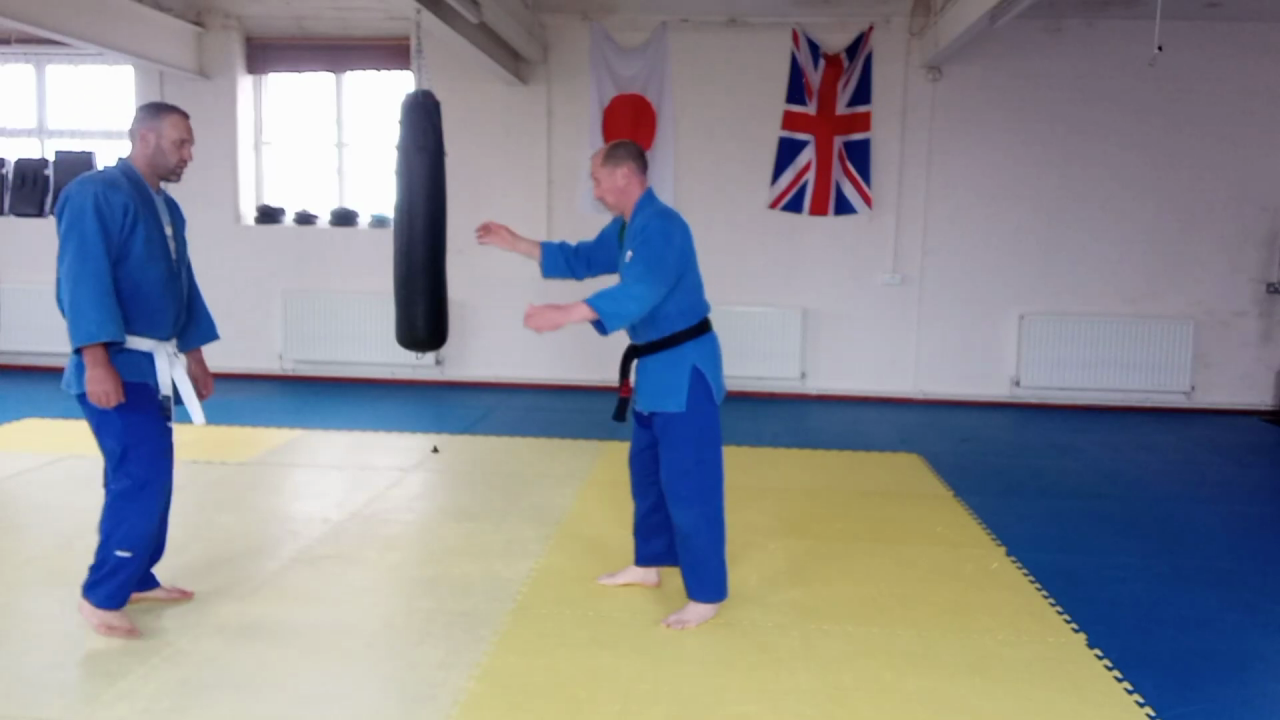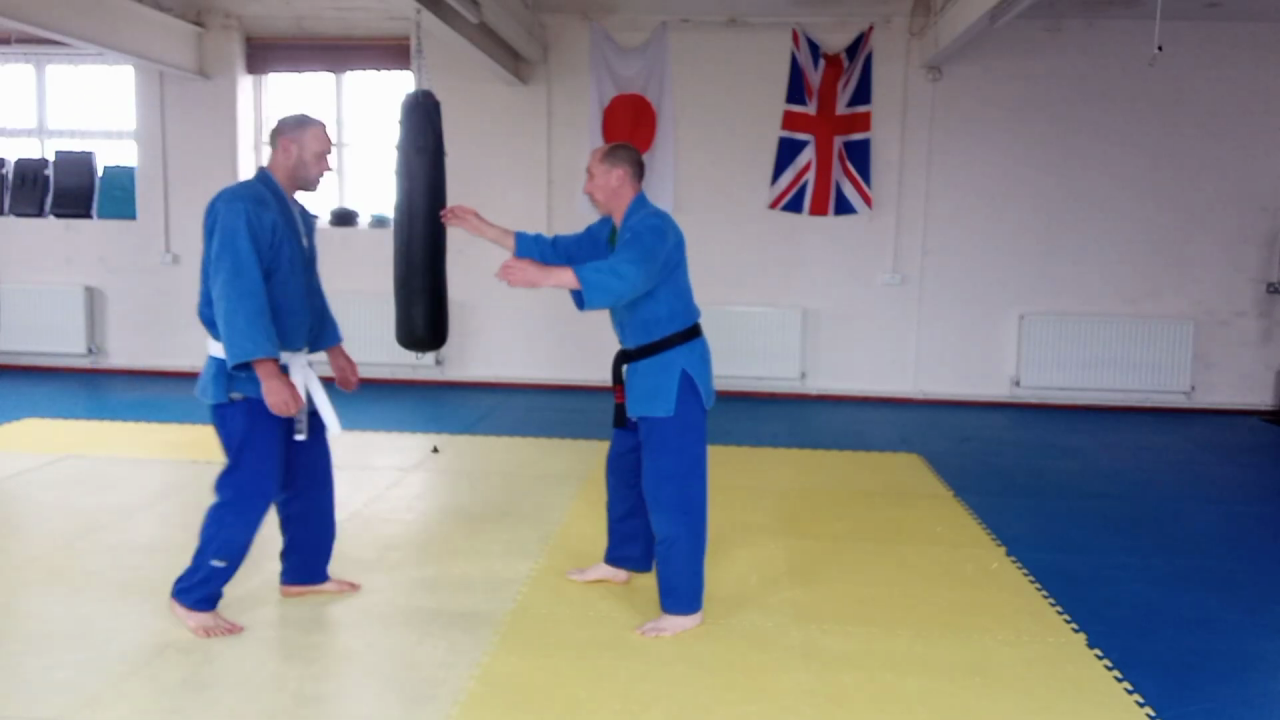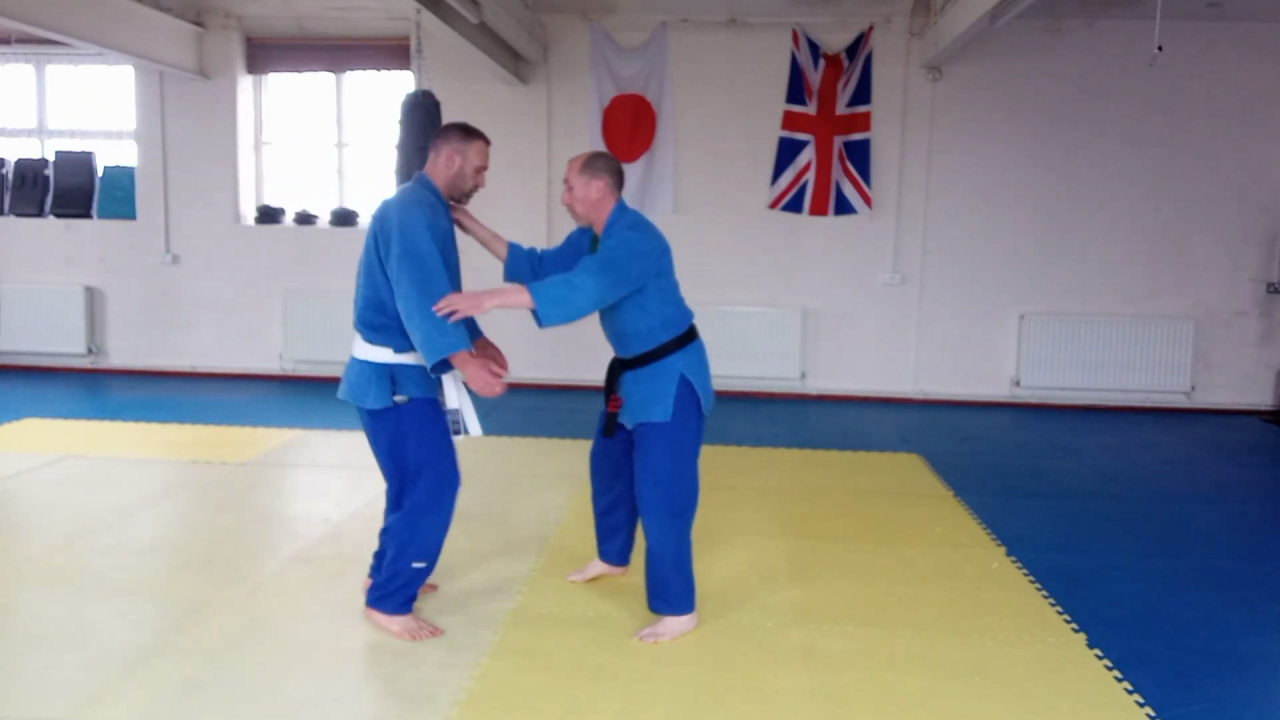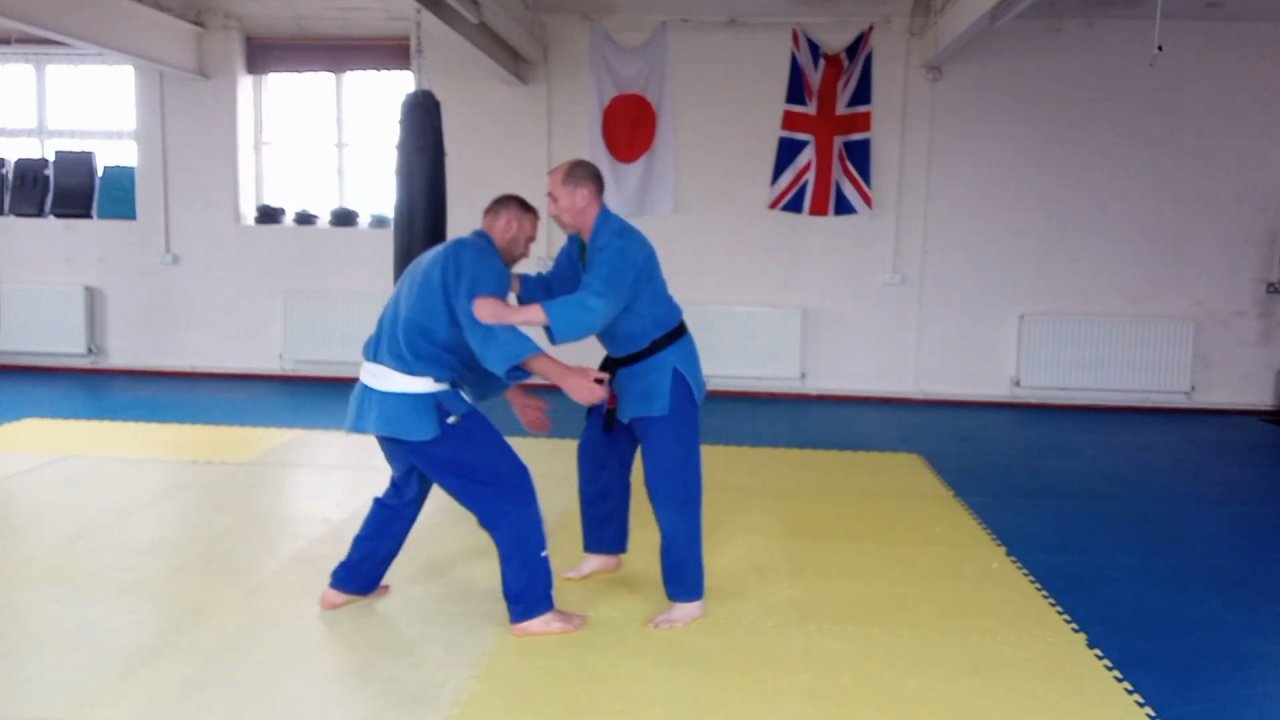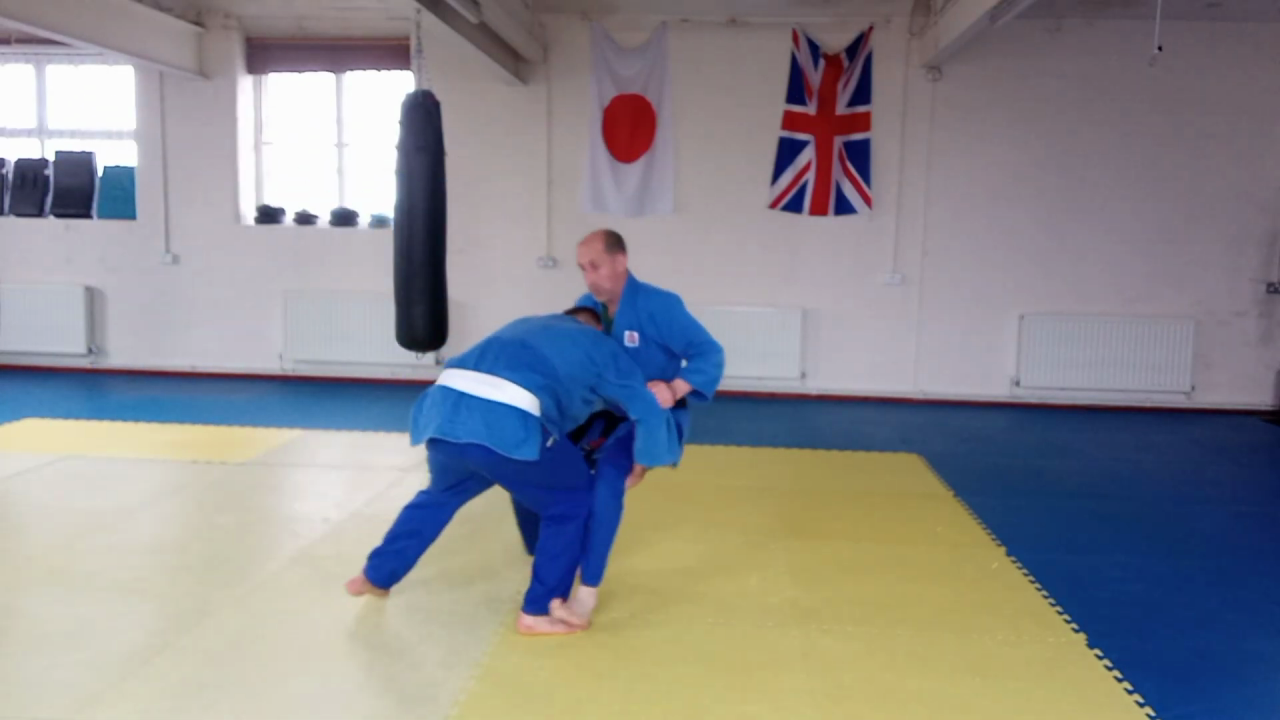
dt=1s
person 1, frame 1
left shoulder: (166, 207)
right shoulder: (96, 194)
left elbow: (182, 285)
right elbow: (84, 281)
left wrist: (194, 357)
right wrist: (97, 361)
left hip: (153, 362)
right hip: (112, 364)
left knee: (140, 475)
right knee: (144, 475)
left ankle: (134, 578)
right ankle: (103, 594)
person 1, frame 2
left shoulder: (297, 215)
right shoulder: (240, 207)
right elbow: (238, 298)
left wrist: (333, 350)
right wrist: (268, 373)
left hip: (287, 368)
right hip: (247, 375)
left knee: (310, 472)
right knee: (250, 486)
left ankle: (306, 573)
right ankle: (194, 598)
person 1, frame 3
left shoulder: (428, 210)
right shoulder: (413, 211)
left elbow: (440, 296)
right elbow: (421, 299)
left wrist: (479, 342)
right wrist: (466, 362)
left hip: (399, 369)
right hip: (394, 373)
left knee: (413, 476)
right knee: (434, 482)
left ankle: (388, 579)
right ankle: (387, 600)
person 1, frame 4
left shoulder: (446, 257)
right shoulder: (477, 259)
right elbow: (486, 331)
left wrist: (514, 394)
right wrist: (560, 374)
left hip: (379, 394)
right hip: (419, 402)
left knee: (408, 485)
right knee: (509, 488)
left ankle: (349, 584)
right ankle: (532, 611)
person 1, frame 5
left shoulder: (527, 327)
right shoulder: (602, 346)
right elbow: (652, 414)
right wrist: (639, 467)
left hip: (442, 407)
right hip: (504, 422)
left knee: (443, 493)
right knee: (573, 500)
left ankle: (376, 575)
right ankle: (541, 611)
person 2, frame 1
left shoulder: (661, 226)
right shoulder: (624, 229)
left elbow: (636, 296)
right elbow: (583, 258)
left wrist: (565, 315)
right wrist: (517, 243)
left hip: (685, 367)
right hip: (656, 365)
left knee: (689, 482)
right knee: (648, 470)
left ankle: (706, 594)
right ankle: (649, 563)
person 2, frame 2
left shoulder: (652, 227)
right shoulder: (610, 229)
left elbow: (623, 278)
right elbow: (556, 249)
left wrist: (546, 278)
right wrist: (485, 229)
left hip: (673, 372)
right hip: (645, 369)
left knee: (671, 488)
right knee: (625, 470)
left ankle: (683, 607)
right ankle: (622, 561)
person 2, frame 3
left shoulder: (634, 238)
right shoulder: (592, 236)
left elbow: (578, 289)
right elbow: (540, 266)
left wrist: (489, 299)
right wrist: (473, 228)
left hip: (671, 376)
right hip: (637, 374)
left knee: (660, 493)
right knee: (609, 464)
left ankle: (678, 610)
right ankle: (611, 558)
person 2, frame 4
left shoulder: (620, 245)
right shoulder: (580, 243)
left elbow: (592, 309)
right elbow: (551, 289)
left wrist: (513, 316)
left hip: (664, 371)
right hip: (628, 369)
left knee: (671, 484)
right knee: (599, 457)
left ankle: (688, 598)
right ankle: (604, 551)
person 2, frame 5
left shoulder: (660, 307)
right shoulder: (586, 308)
left elbow: (709, 355)
left wrist: (674, 390)
right hip: (607, 420)
left knee: (609, 481)
left ankle: (587, 588)
